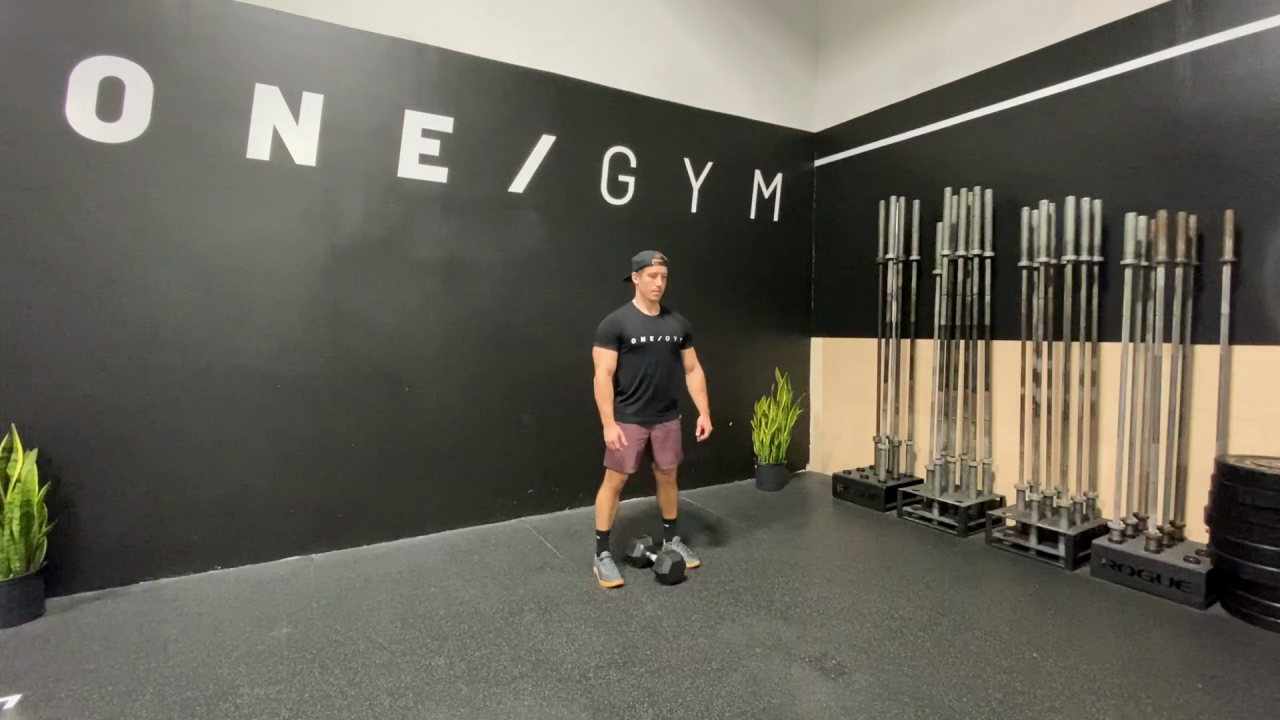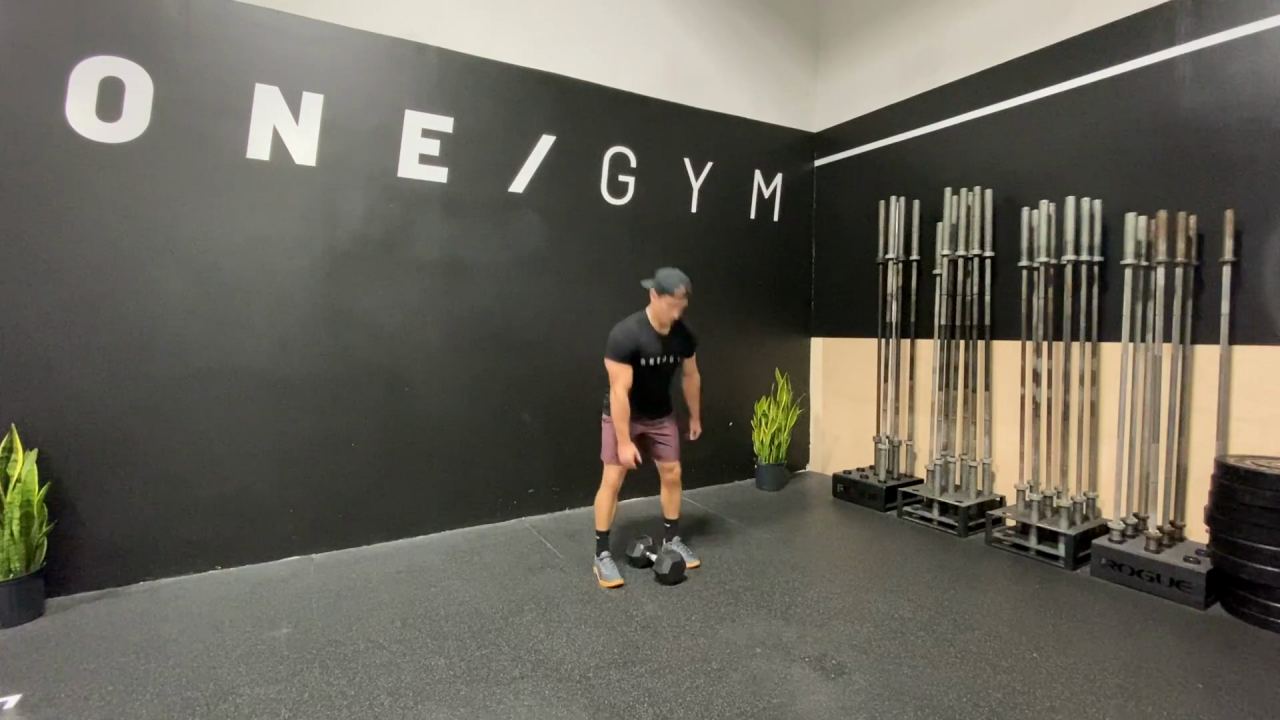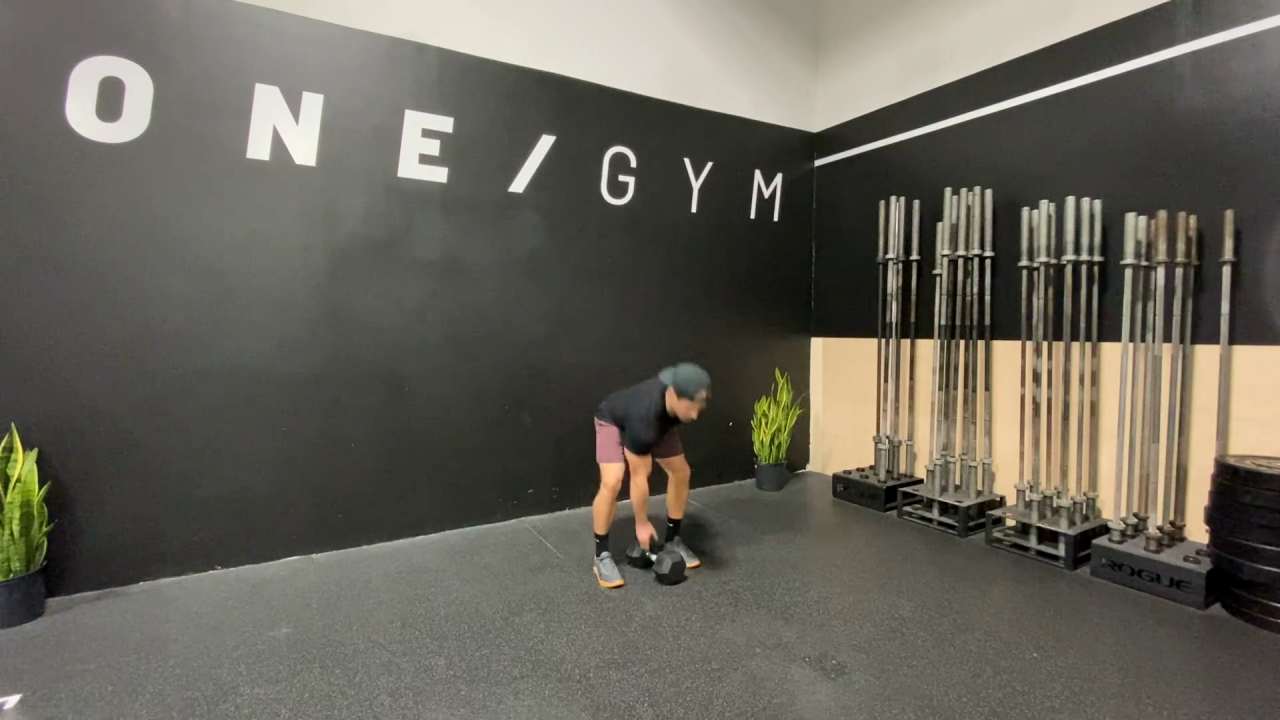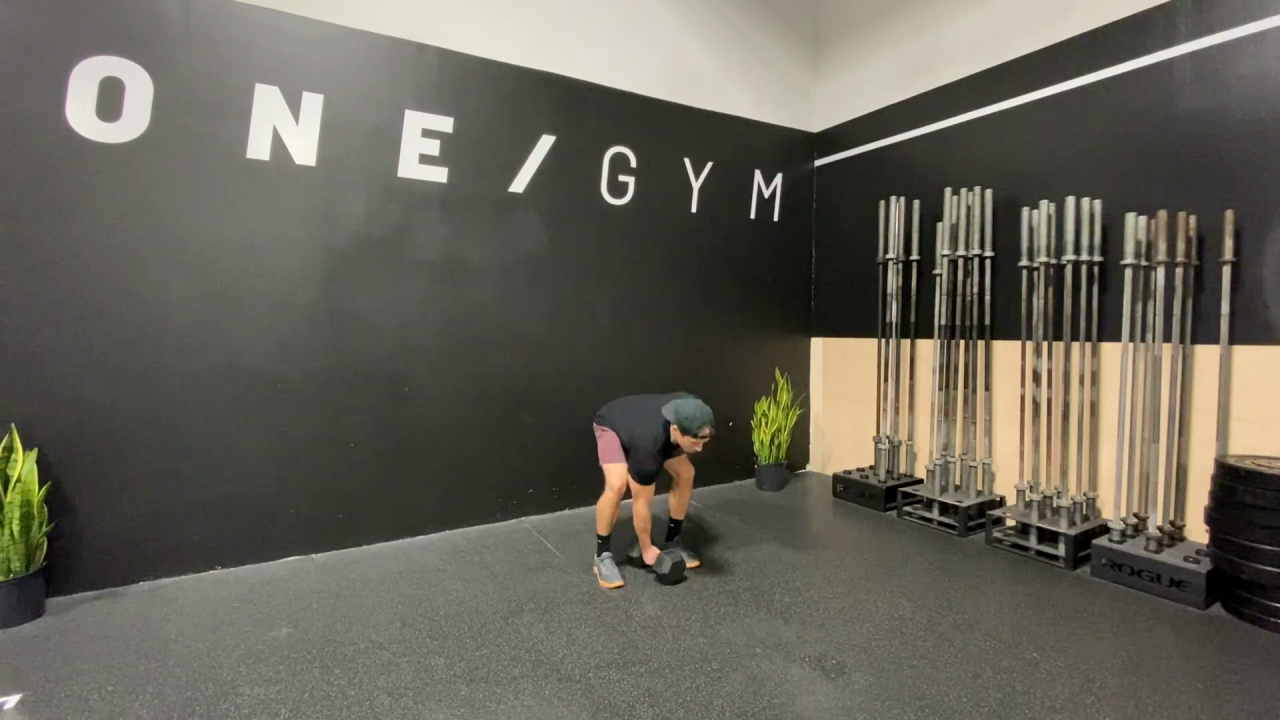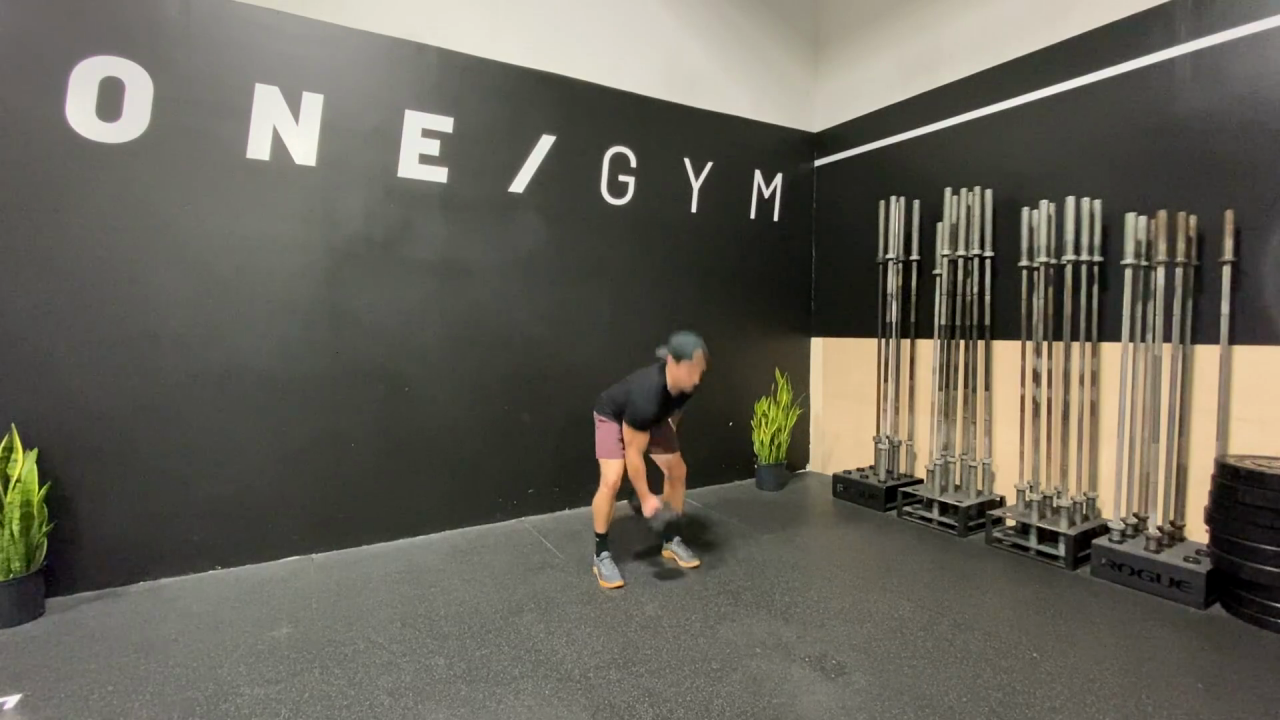
dt=0.3s
person 1, frame 1
left shoulder: (678, 323)
right shoulder: (616, 323)
left elbow: (693, 370)
right elbow: (603, 376)
left wrist: (704, 412)
right wrist: (609, 424)
left hip: (667, 418)
right hip: (628, 420)
left knee: (667, 478)
right knee: (615, 481)
left ankle: (671, 540)
right ankle: (602, 554)
person 1, frame 2
left shoulder: (684, 335)
right shoulder: (626, 335)
left elbow: (691, 376)
right elbow: (619, 391)
left wrist: (695, 416)
right wrist: (624, 442)
left hip: (661, 415)
right hip: (623, 416)
left knee: (672, 474)
right knee: (613, 479)
left ankle: (672, 540)
right ankle: (602, 554)
person 1, frame 3
left shoulder: (686, 393)
right shoulder: (644, 422)
right elbow: (639, 479)
right wrist: (642, 523)
right hip: (613, 421)
left knee: (682, 473)
right knee: (612, 483)
left ankle: (672, 540)
right ankle: (602, 554)
person 1, frame 4
left shoulder: (690, 411)
right shoulder: (648, 449)
right elbow: (641, 503)
right wrist: (646, 548)
left hip: (641, 416)
right hip: (611, 425)
left knee: (686, 474)
right knee: (617, 485)
left ankle: (673, 541)
right ankle: (603, 556)
person 1, frame 5
left shoulder: (686, 382)
right shoulder: (645, 395)
right elbow: (633, 455)
left wrist: (671, 421)
right wrist: (645, 499)
left hip: (652, 421)
right hip: (612, 417)
left knee: (677, 470)
right knee: (612, 479)
left ankle: (672, 540)
right ankle: (601, 555)
